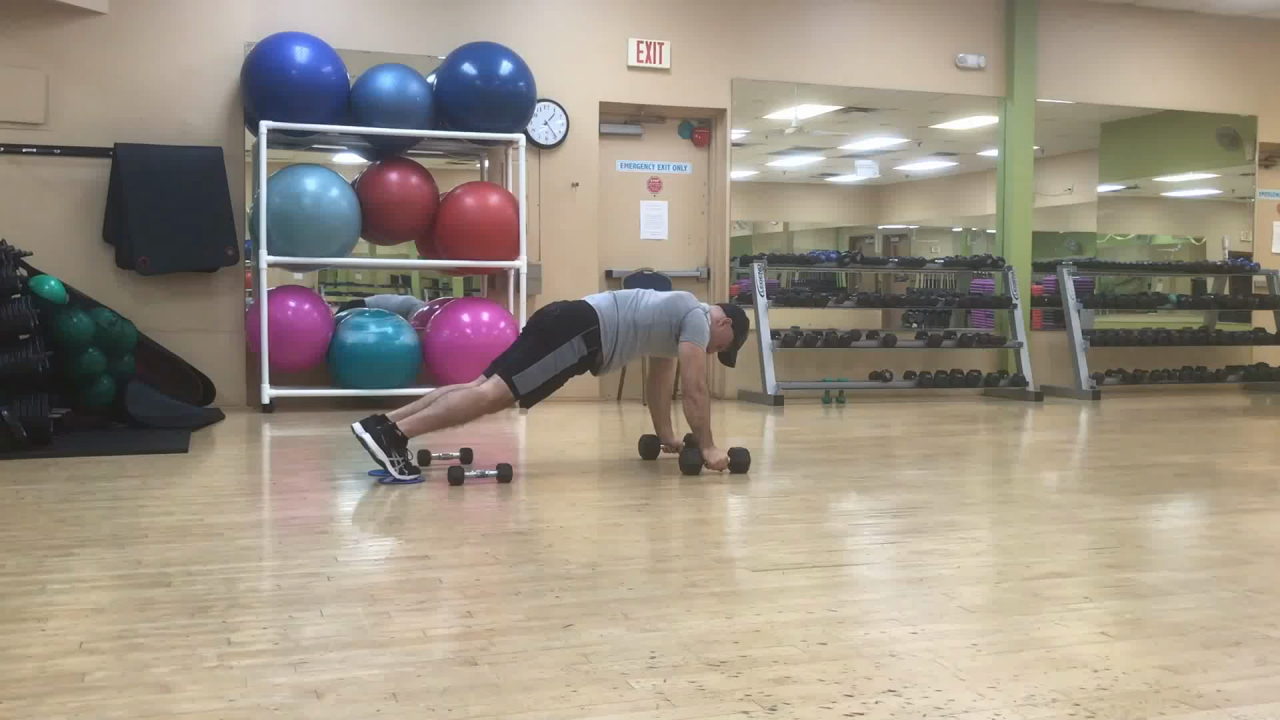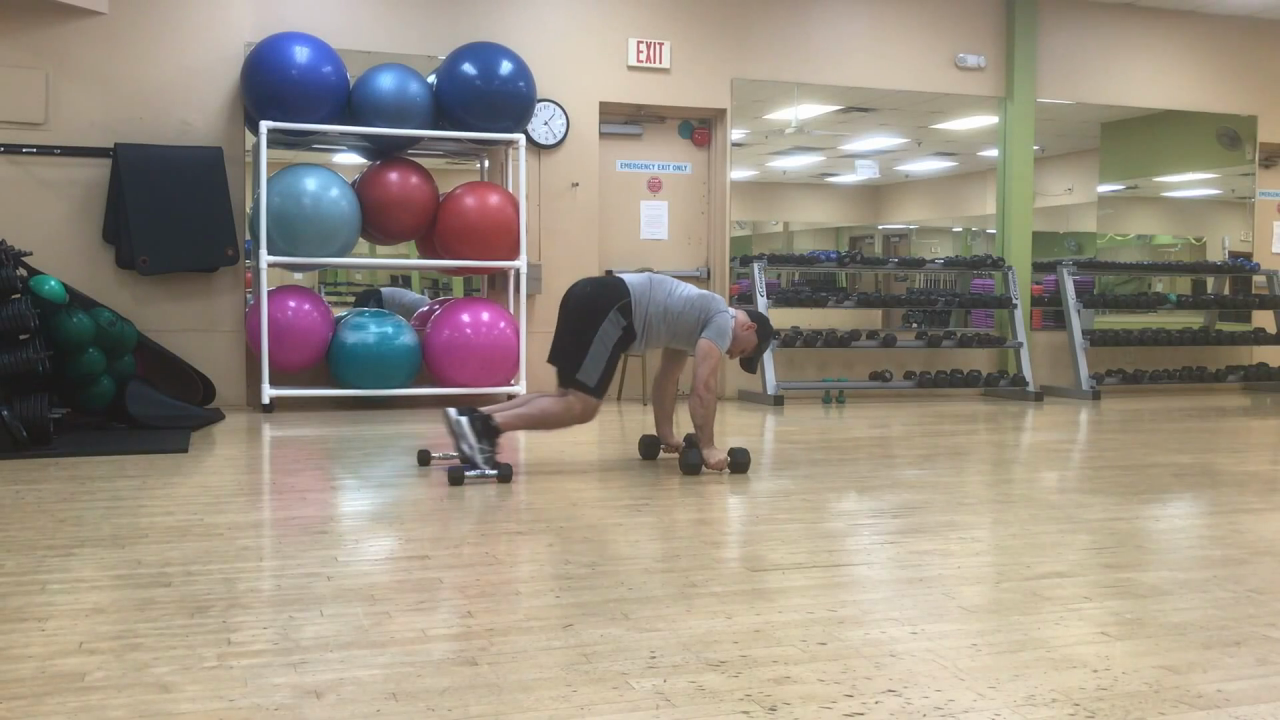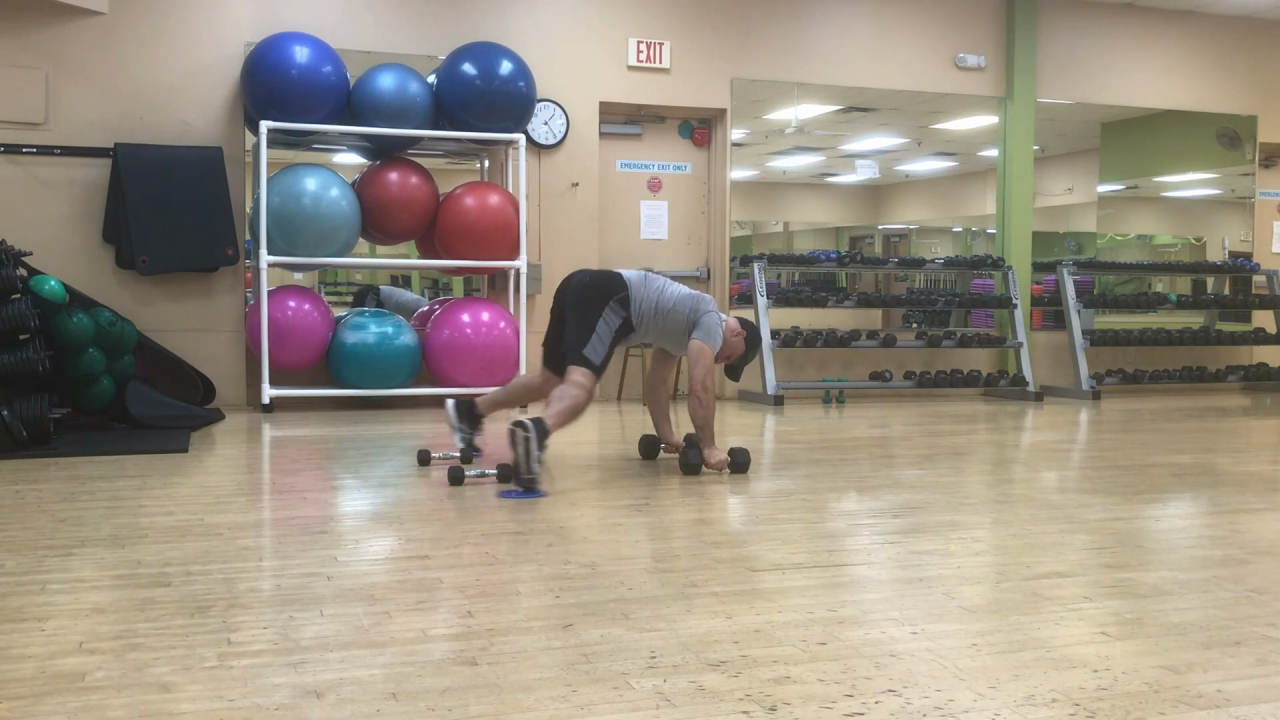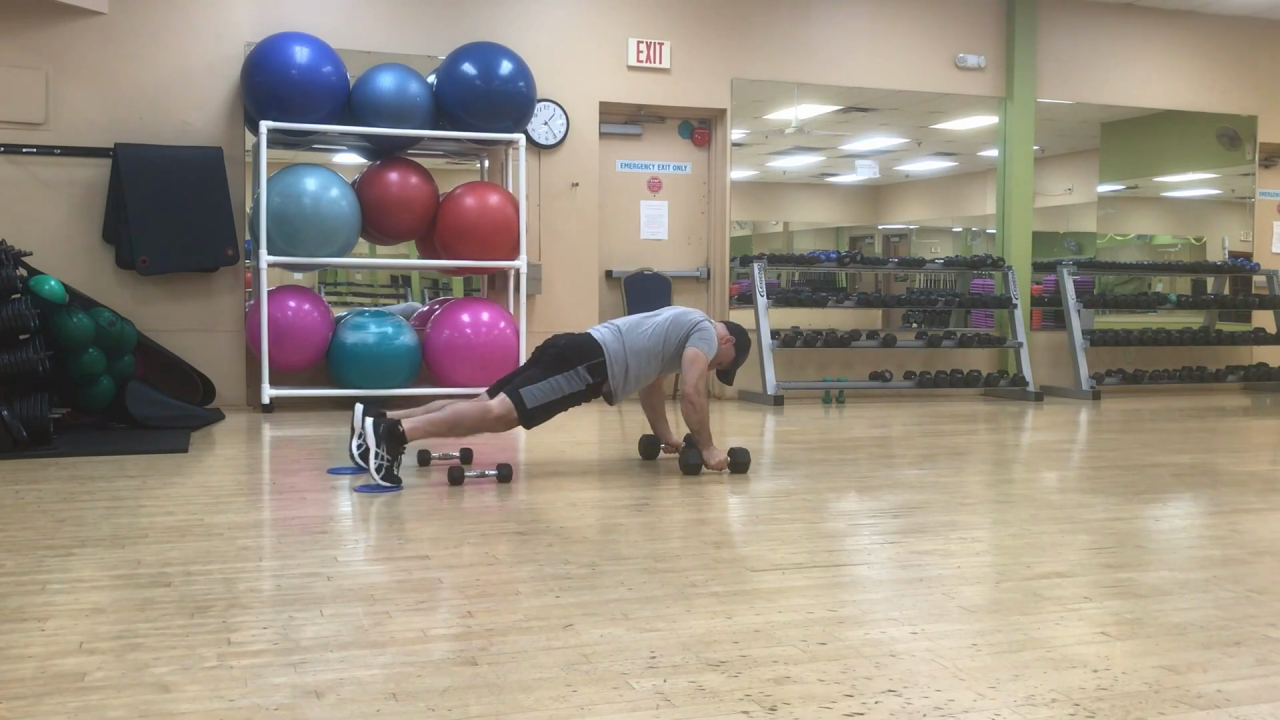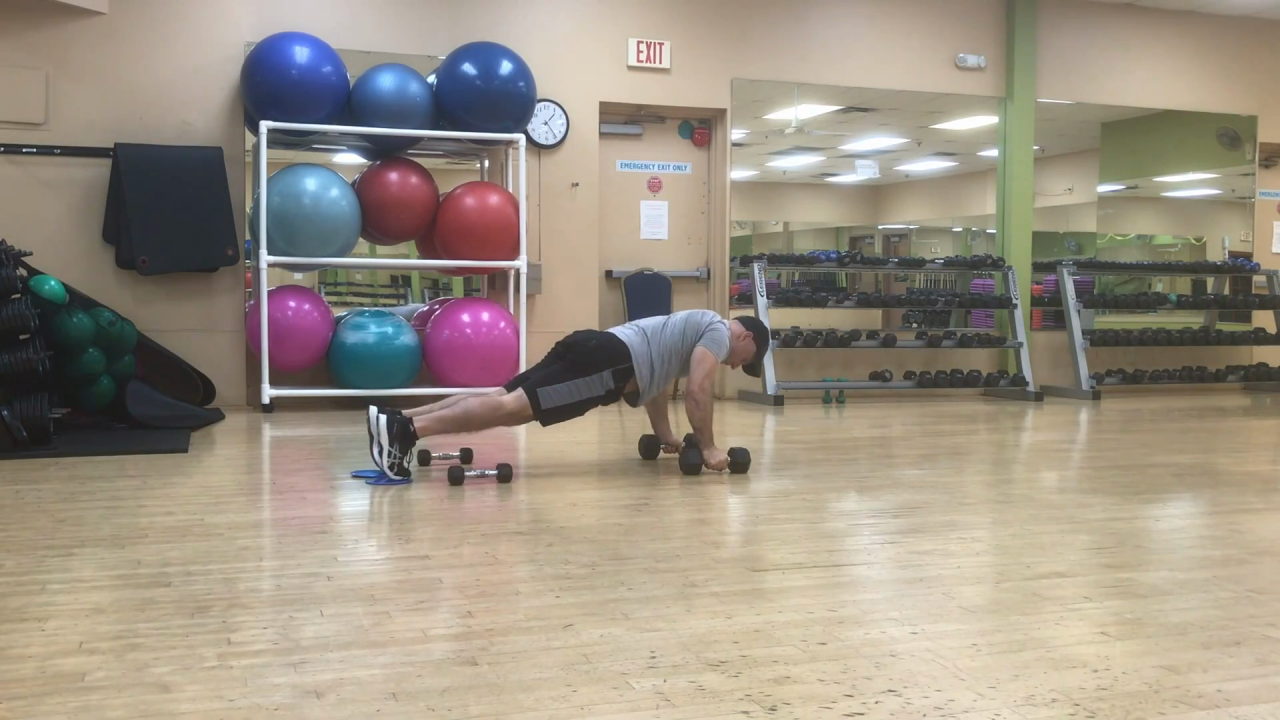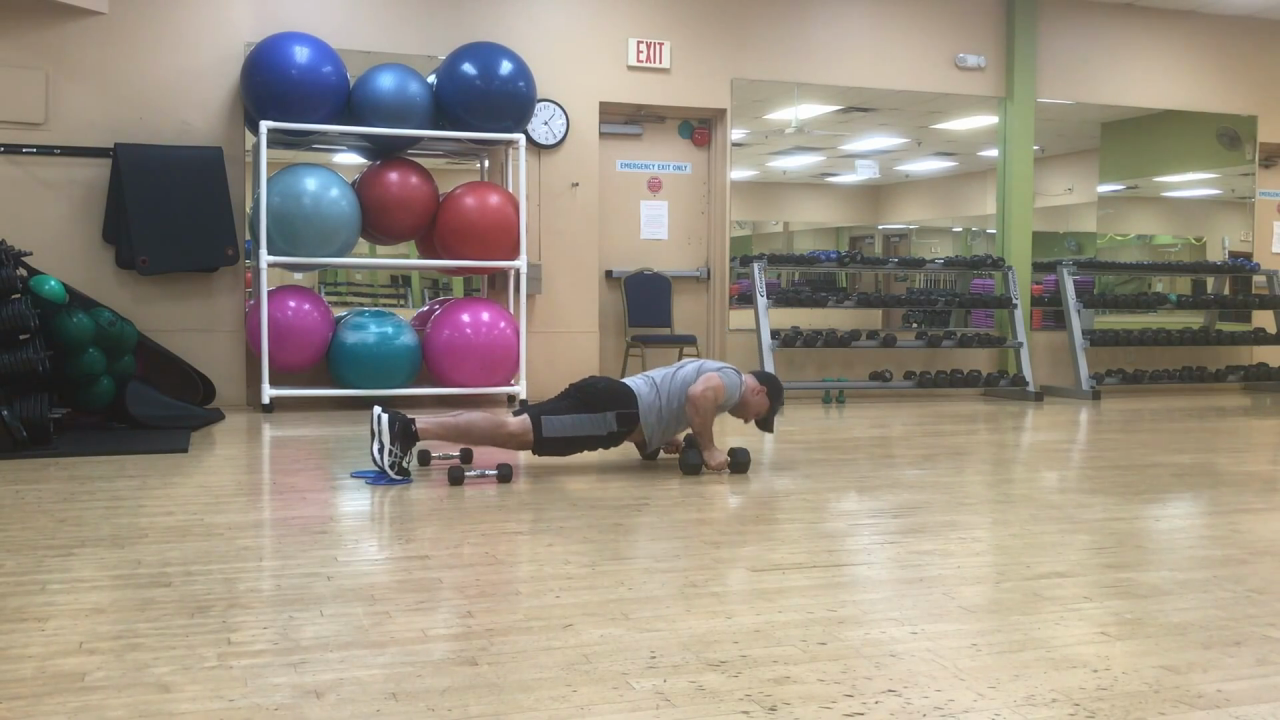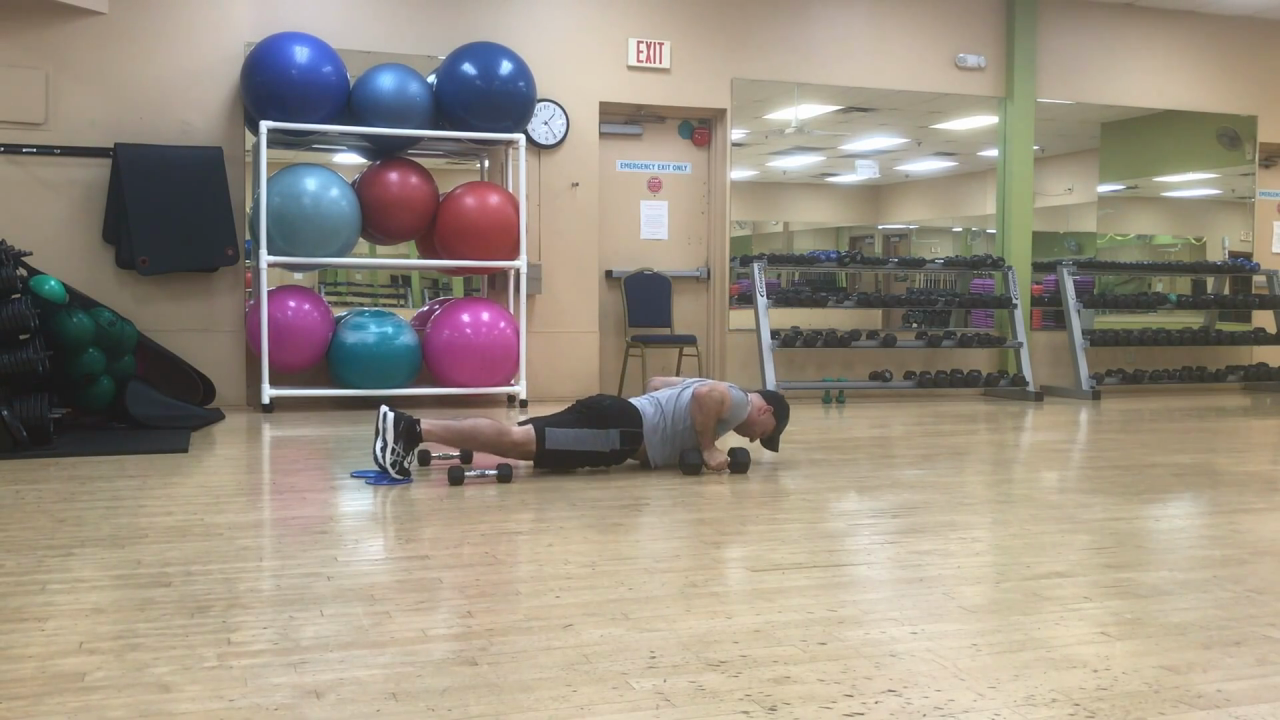
dt=0.5s
person 1, frame 1
left shoulder: (679, 317)
right shoulder: (698, 319)
left elbow: (658, 379)
right elbow: (694, 388)
left wrist: (666, 435)
right wrist: (706, 446)
left hip: (572, 326)
right hip: (580, 331)
left knee: (484, 386)
right knee: (493, 394)
left ankle: (382, 424)
right ankle: (394, 434)
person 1, frame 2
left shoulder: (699, 321)
right shoulder: (722, 321)
left elbow: (665, 379)
right elbow: (703, 386)
left wrist: (665, 436)
right wrist: (708, 447)
left hip: (592, 299)
right hip: (609, 306)
left knee: (571, 396)
right knee: (580, 407)
left ankle: (475, 418)
right ankle: (485, 424)
person 1, frame 3
left shoulder: (690, 325)
right shoulder: (712, 323)
left elbow: (656, 382)
right elbow: (700, 387)
left wrist: (667, 436)
right wrist: (709, 446)
left hip: (583, 289)
right hip: (607, 297)
left knee: (554, 375)
right knee: (580, 382)
left ankle: (469, 410)
right ankle: (535, 431)
person 1, frame 4
left shoulder: (682, 326)
right shoulder: (705, 332)
left elbow: (650, 383)
right elbow: (692, 392)
left wrist: (666, 437)
right wrist: (707, 448)
left hip: (581, 352)
right hip: (590, 362)
left knee: (485, 404)
right knee: (499, 413)
left ankle: (381, 419)
right ankle: (393, 433)
person 1, frame 5
left shoulder: (699, 327)
right shoulder: (719, 333)
left elbow: (656, 372)
right elbow: (697, 390)
left wrist: (665, 436)
right wrist: (708, 447)
left hip: (595, 350)
right hip: (609, 363)
left knee: (503, 399)
right knee: (512, 408)
left ankle: (397, 418)
right ankle: (406, 428)
person 1, frame 6
left shoulder: (713, 372)
right shoulder: (732, 380)
right elbow: (698, 396)
left wrist: (666, 436)
right wrist: (707, 449)
left hip: (613, 398)
right hip: (618, 410)
left knee: (510, 424)
right knee: (514, 431)
left ankle: (404, 423)
right ankle: (410, 429)
person 1, frame 7
left shoulder: (720, 393)
right shoulder: (738, 401)
left elbow: (656, 381)
right elbow: (704, 397)
left wrist: (675, 438)
right wrist: (707, 449)
left hip: (620, 420)
right hip: (623, 430)
left knee: (517, 437)
right knee: (518, 441)
left ankle: (408, 426)
right ankle: (414, 429)
